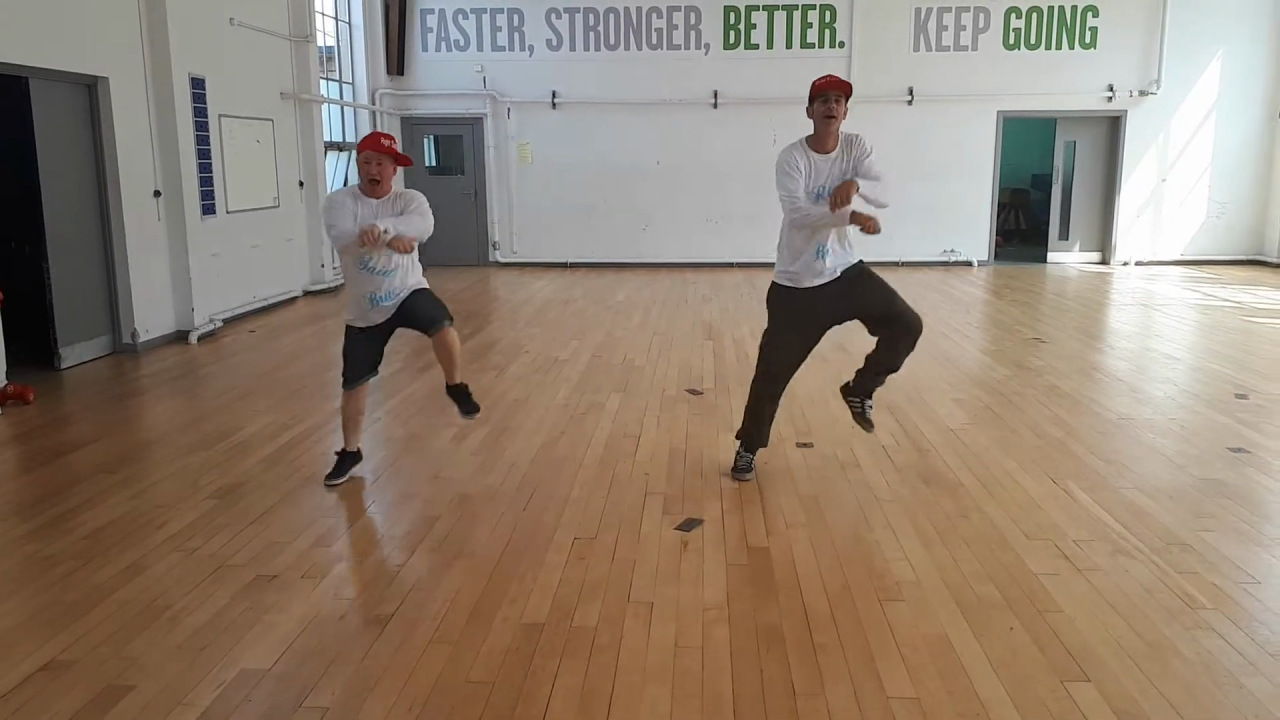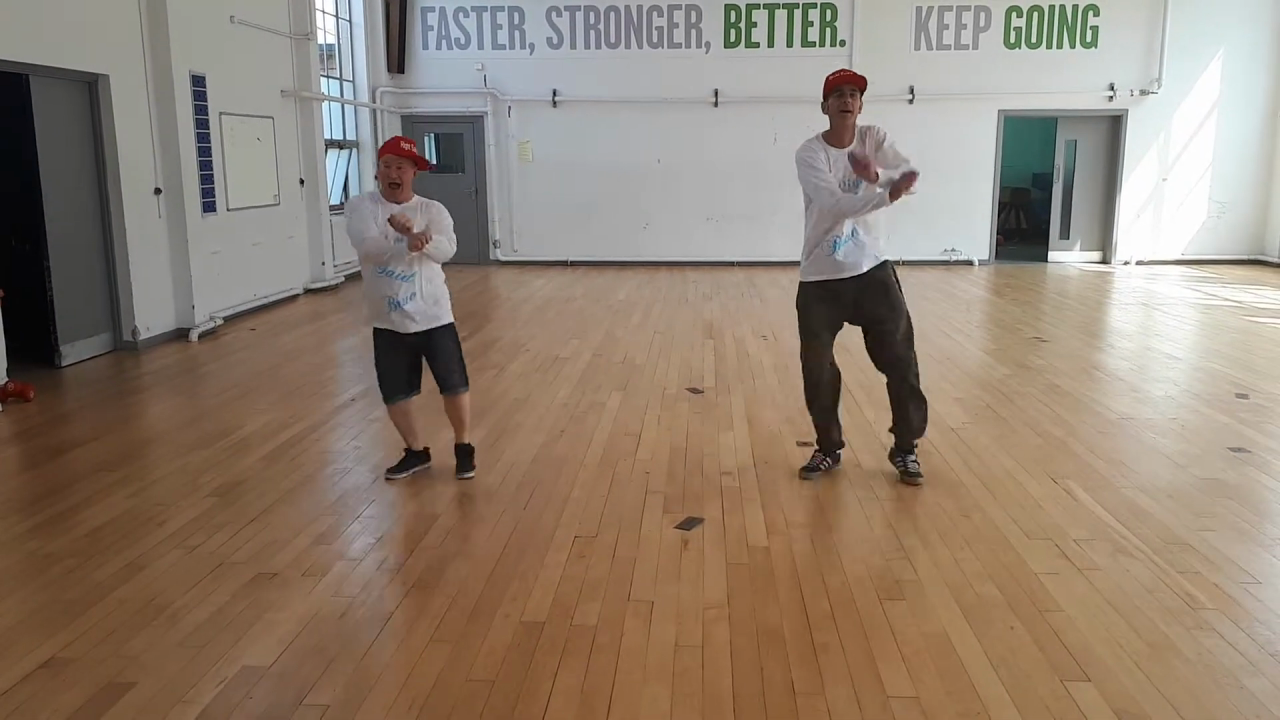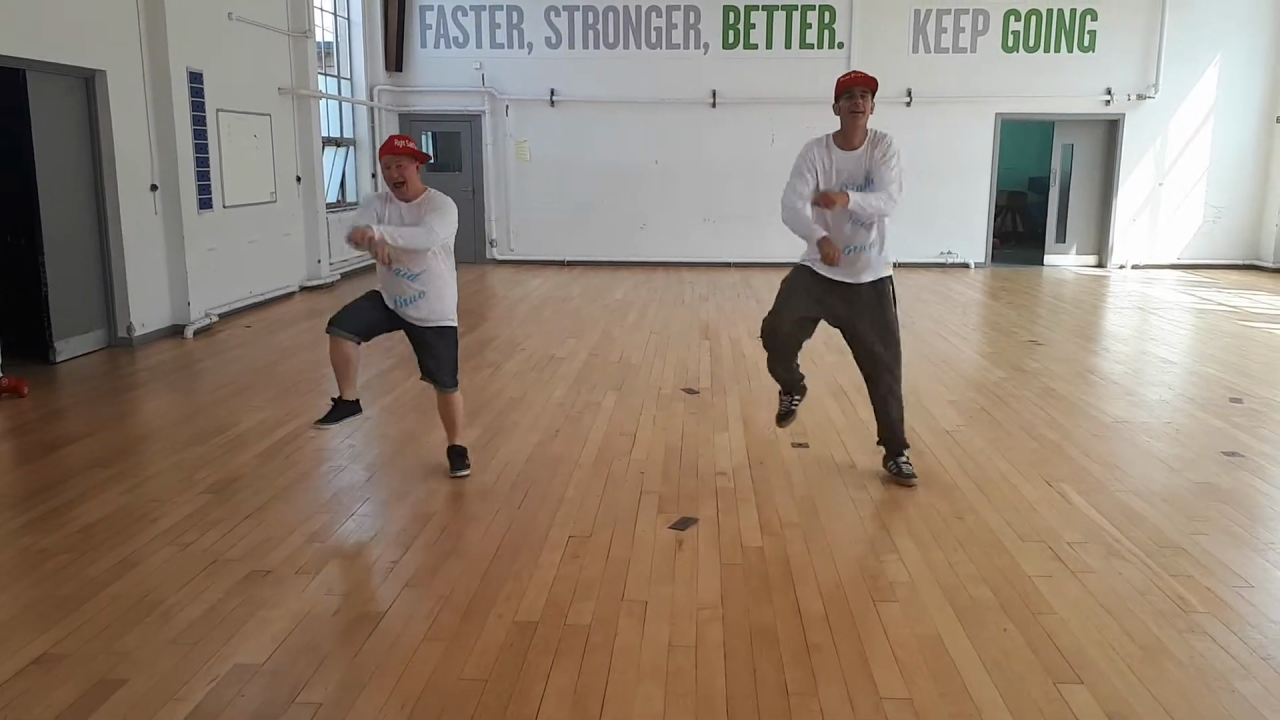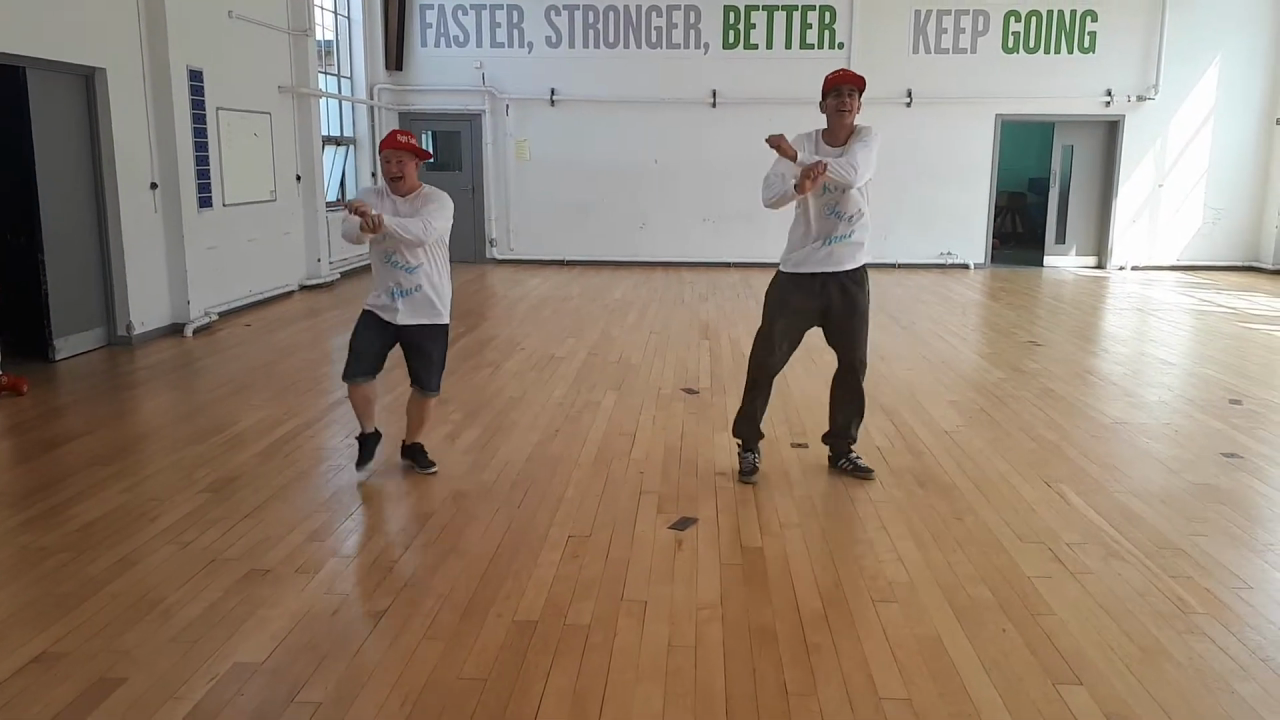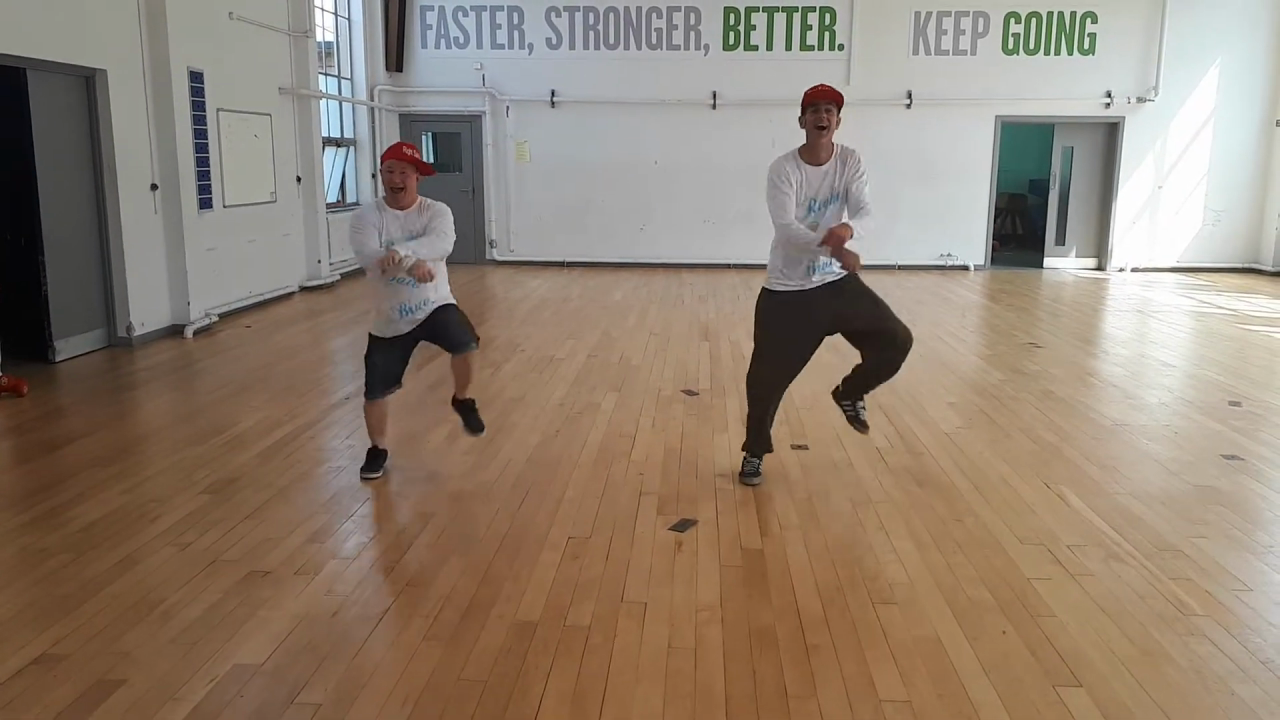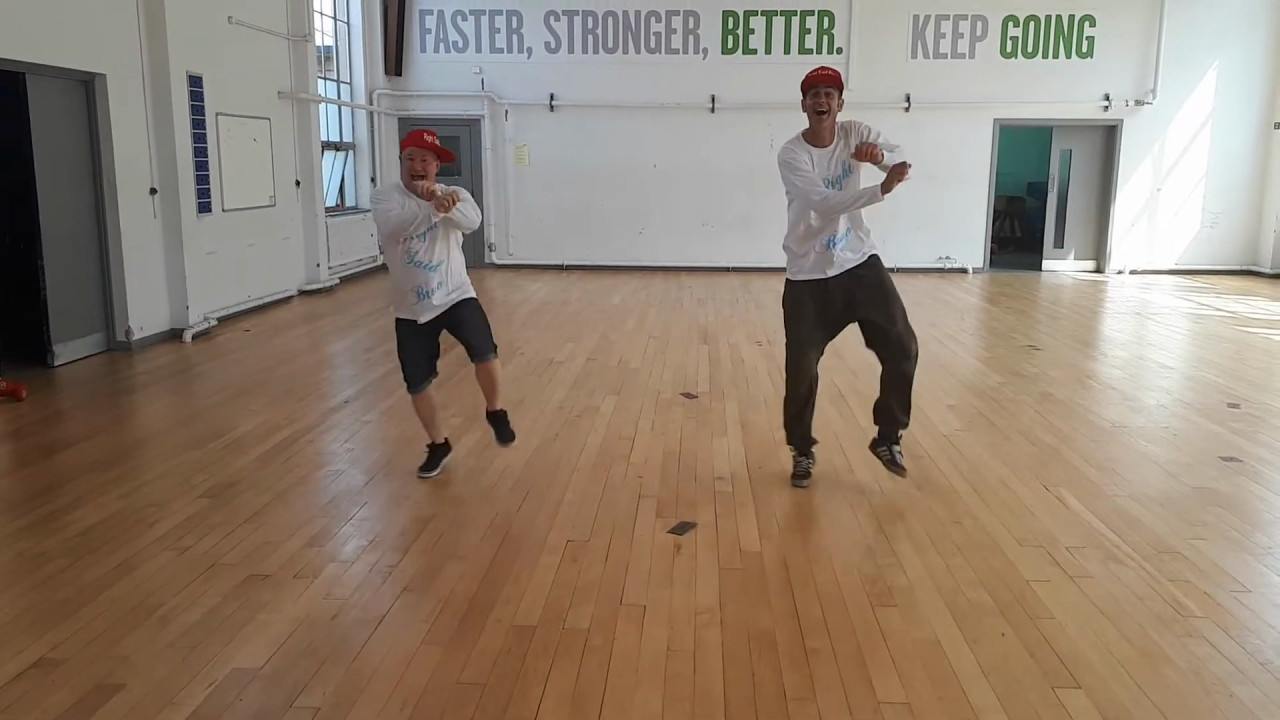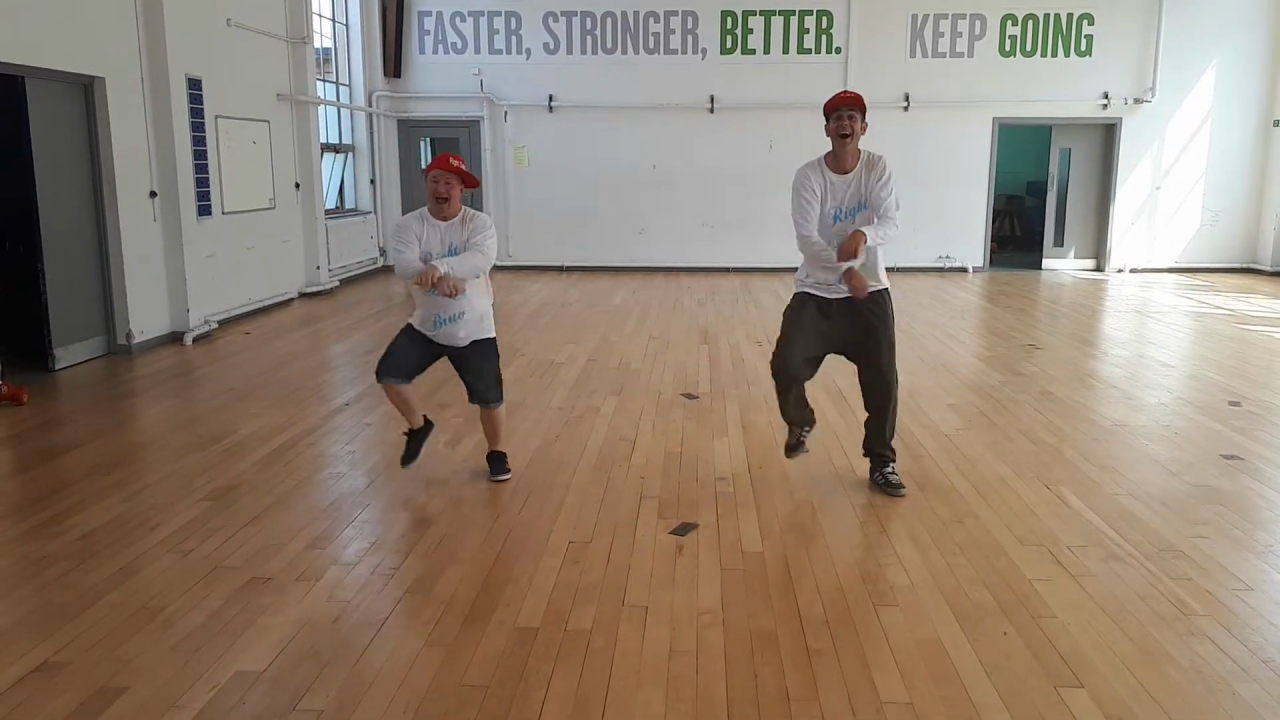
dt=0.2s
person 1, frame 1
left shoulder: (855, 145)
right shoulder: (791, 157)
left elbow: (881, 196)
right elbow: (798, 214)
left wrist: (853, 187)
right wrist: (851, 217)
left hip: (845, 269)
right hip: (795, 281)
left knee: (906, 326)
right knee: (774, 368)
left ankle: (859, 391)
right ankle: (750, 445)
person 1, frame 2
left shoulder: (875, 139)
right shoulder: (810, 154)
left elbow: (909, 176)
right elbow: (832, 205)
left wrist: (873, 166)
right wrist: (887, 190)
left hip: (873, 269)
right hip: (821, 278)
left knee: (900, 359)
right knee: (818, 369)
left ankle: (905, 449)
right ankle: (828, 448)
person 1, frame 3
left shoulder: (884, 146)
right shoulder: (815, 150)
left elbow: (887, 200)
right elbow: (790, 210)
left wrist: (846, 200)
right wrist: (820, 239)
left hip: (871, 278)
right hip: (818, 269)
left knee: (884, 367)
right knee: (776, 331)
left ankle: (895, 452)
right ankle: (792, 388)
person 1, frame 4
left shoulder: (866, 138)
right shoulder: (799, 146)
left elbow: (853, 174)
right elbow: (772, 196)
left wrist: (807, 162)
right wrist: (807, 174)
left hip: (847, 271)
right hip: (797, 271)
left knee: (853, 364)
right knee: (766, 358)
left ankle: (842, 449)
right ankle: (748, 444)
person 1, frame 5
left shoulder: (849, 159)
right shoulder: (782, 169)
left elbow: (862, 213)
right elbow: (786, 230)
left wrist: (846, 229)
right wrist: (829, 246)
left hip: (837, 280)
right hip: (786, 289)
left knee: (897, 341)
right knee: (767, 376)
left ankle: (851, 394)
right ankle: (755, 452)
person 1, frame 6
left shoulder: (858, 133)
right shoulder: (791, 153)
left elbow: (899, 159)
right elbow: (822, 203)
left wrist: (879, 154)
right wrist: (883, 184)
left hip: (859, 264)
right hip: (807, 275)
left knee: (901, 346)
right knee: (801, 369)
left ankle: (888, 437)
right ankle: (803, 449)
person 1, frame 7
left shoulder: (878, 167)
right shoulder: (809, 175)
left elbow: (889, 224)
right elbow: (806, 236)
left wrist: (863, 236)
right wrist: (842, 270)
left hip: (870, 292)
right hip: (814, 292)
left knee: (882, 382)
right knee: (786, 367)
left ankle: (882, 463)
right ankle: (800, 420)
person 2, frame 1
left shoulder: (410, 200)
right shoulder: (338, 201)
left elbow: (422, 227)
right elbow: (342, 239)
left wrist: (378, 228)
right wrist: (377, 238)
left hip: (408, 293)
right hip: (364, 311)
left knee: (441, 325)
right knee: (354, 383)
left ankle: (457, 387)
right ankle: (350, 451)
person 2, frame 2
left shoulder: (433, 211)
right shoulder: (361, 207)
left elbow: (445, 248)
right elbow: (367, 246)
left wrist: (412, 229)
right wrist: (408, 241)
left hip: (432, 316)
right hip: (387, 320)
left knee: (454, 387)
right knee: (395, 396)
left ankle: (464, 448)
right ankle: (416, 452)
person 2, frame 3
left shoulder: (442, 207)
right shoulder: (377, 203)
left elbow: (424, 239)
right elbow: (356, 234)
left wrist: (377, 234)
right wrist: (371, 240)
left hip: (435, 312)
right hip: (388, 299)
left knee: (446, 385)
right knee: (341, 330)
left ankle: (456, 447)
right ankle: (346, 402)
person 2, frame 4
left shoulder: (438, 201)
right shoulder: (370, 197)
left elbow: (423, 232)
right elbow: (350, 232)
left wrist: (380, 221)
right wrist: (367, 223)
left hip: (428, 310)
right hip: (381, 306)
left knee: (425, 388)
right knee: (357, 376)
left ankle: (413, 445)
right ankle: (368, 435)
person 2, frame 5
left shoulder: (435, 212)
right shoulder: (365, 217)
left elbow: (443, 243)
right elbow: (369, 258)
left wrist: (401, 255)
right wrist: (412, 262)
left hip: (435, 306)
right hip: (390, 319)
left knee: (465, 345)
right knee: (376, 393)
left ankle: (464, 401)
right ankle: (378, 451)
person 2, frame 6
left shoulder: (455, 195)
right shoulder: (384, 197)
left elbow: (471, 220)
right elbow: (392, 228)
left wrist: (439, 201)
right wrist: (435, 203)
left hip: (456, 296)
right hip: (411, 307)
left knee: (484, 354)
right knee: (418, 383)
left ankle: (495, 412)
right ankle: (438, 446)
person 2, frame 7
left shoulder: (480, 224)
right shoulder: (410, 225)
left elbow: (480, 261)
right elbow: (402, 263)
left wrist: (438, 270)
right wrist: (431, 276)
left hip: (474, 329)
right hip: (425, 325)
left knee: (490, 400)
right knee: (389, 377)
left ankle: (496, 454)
right ankle: (417, 427)
